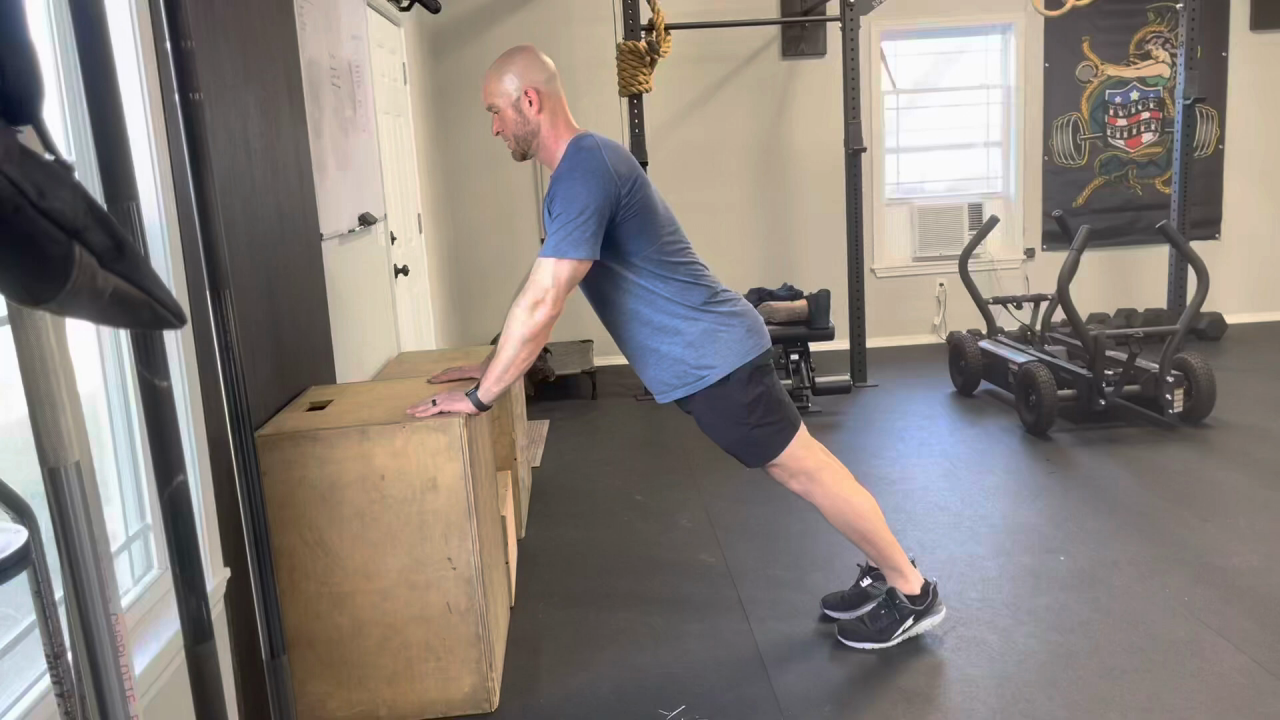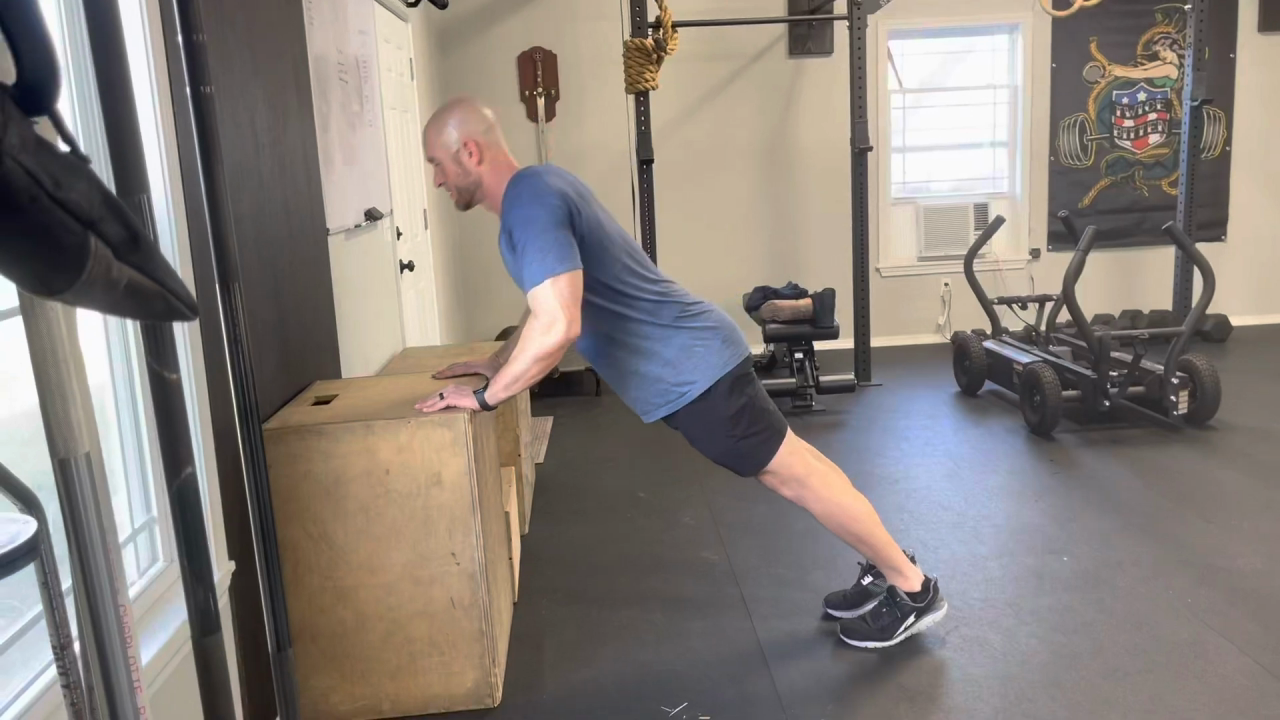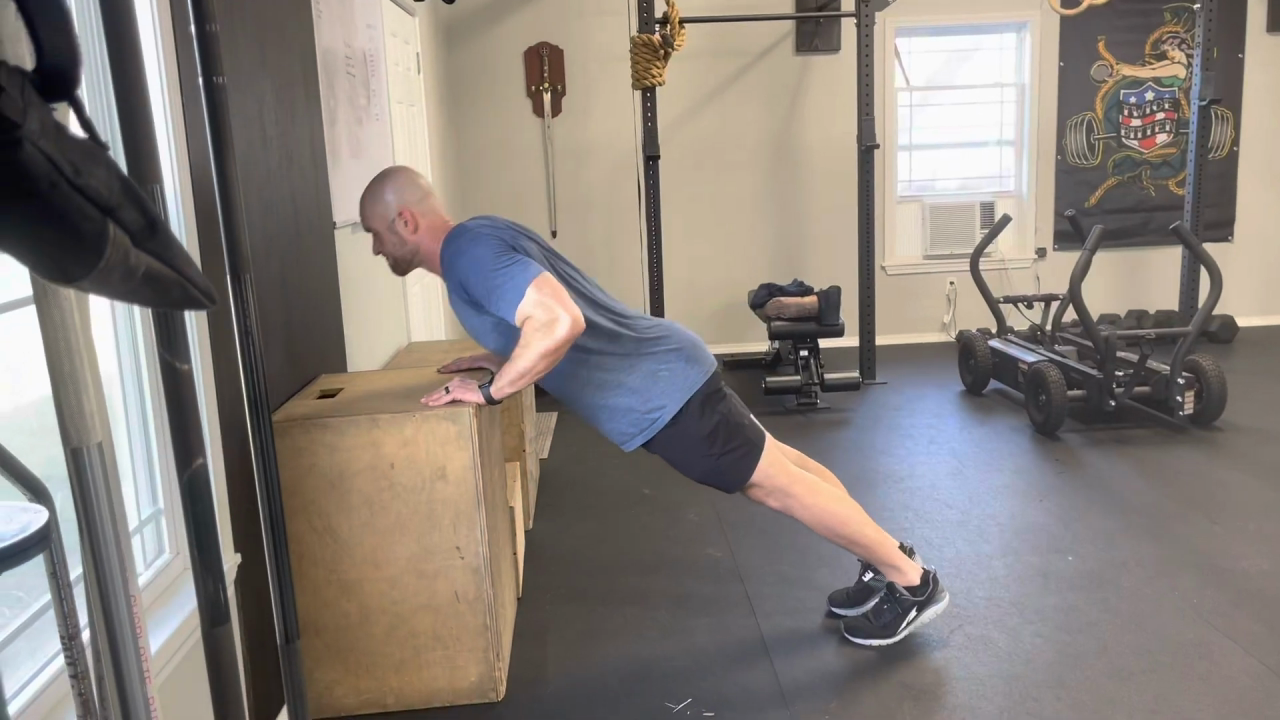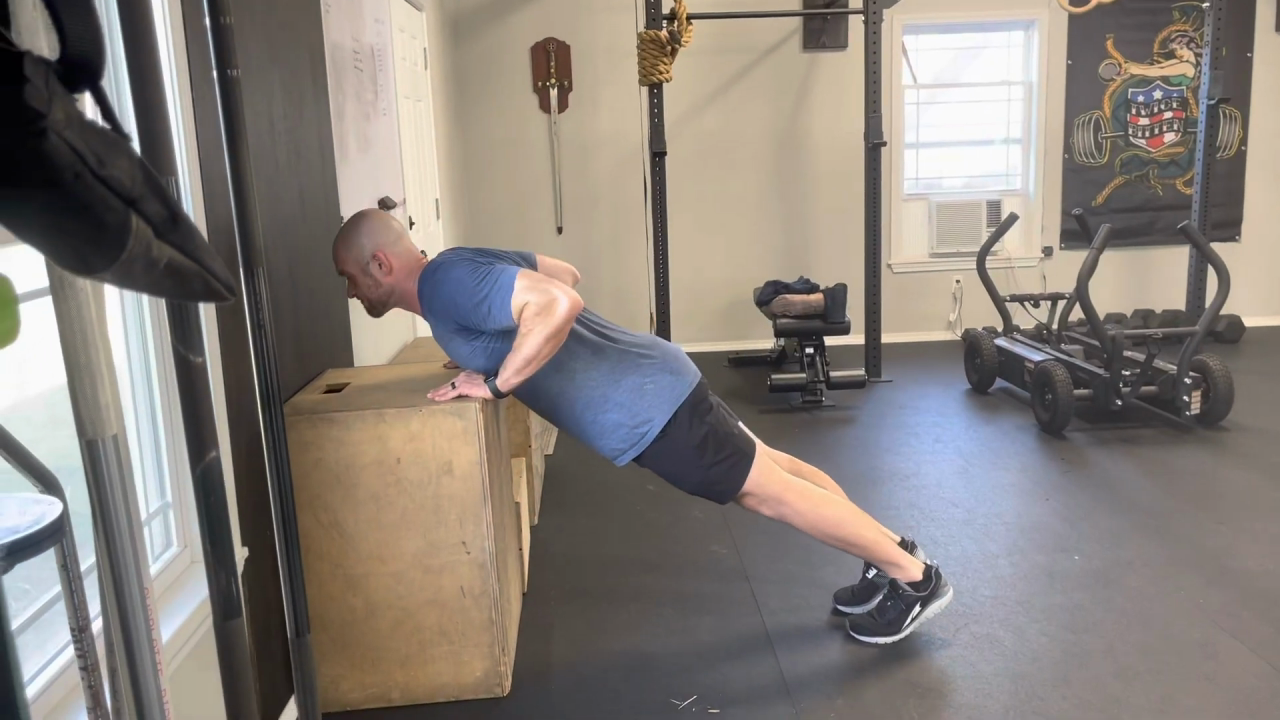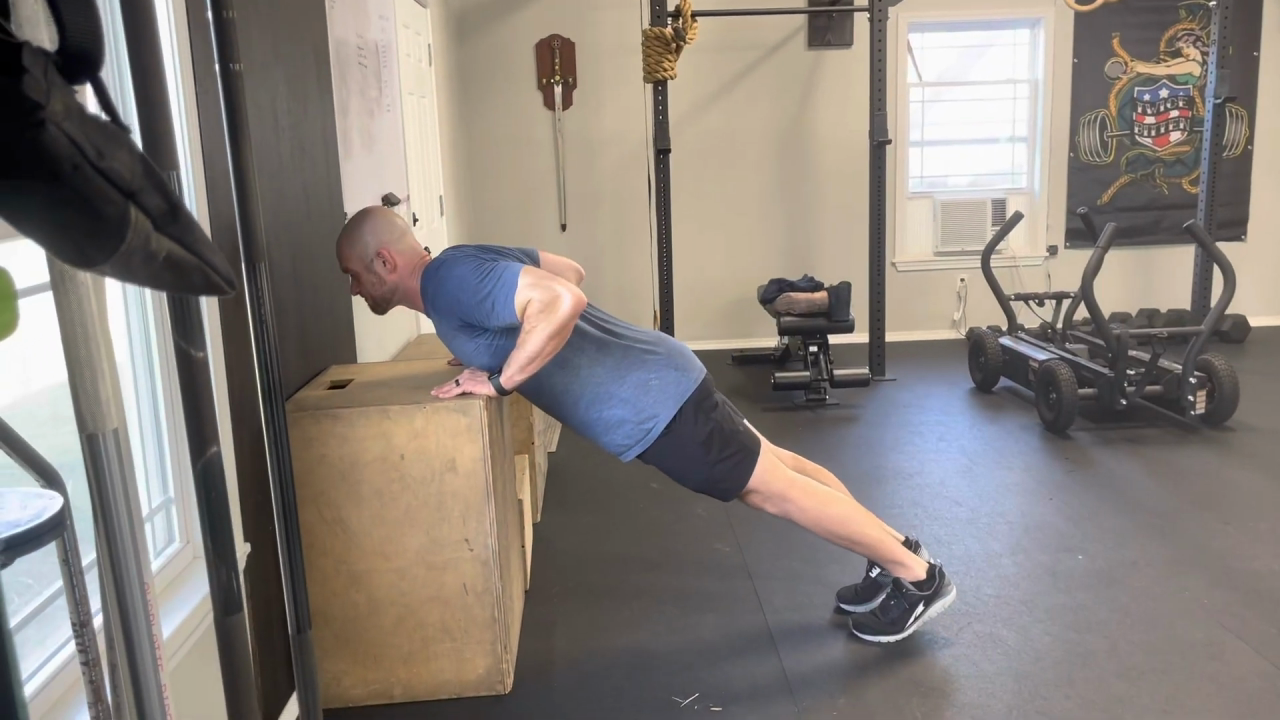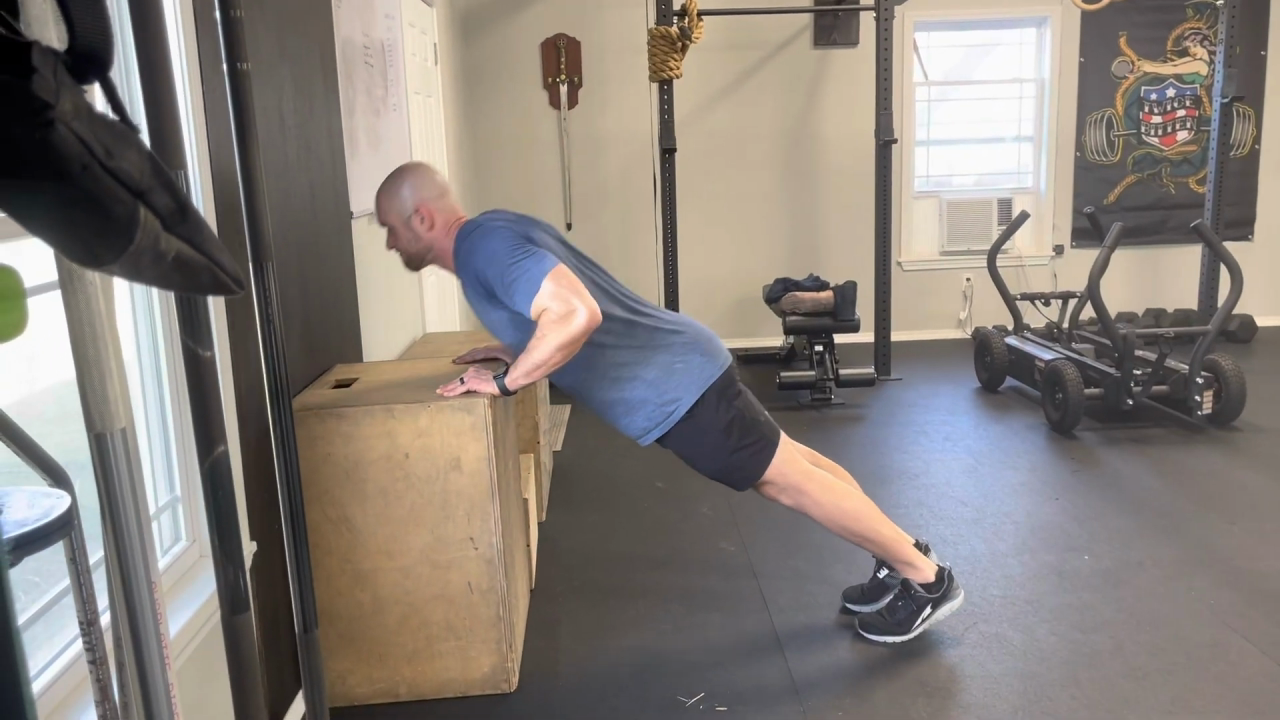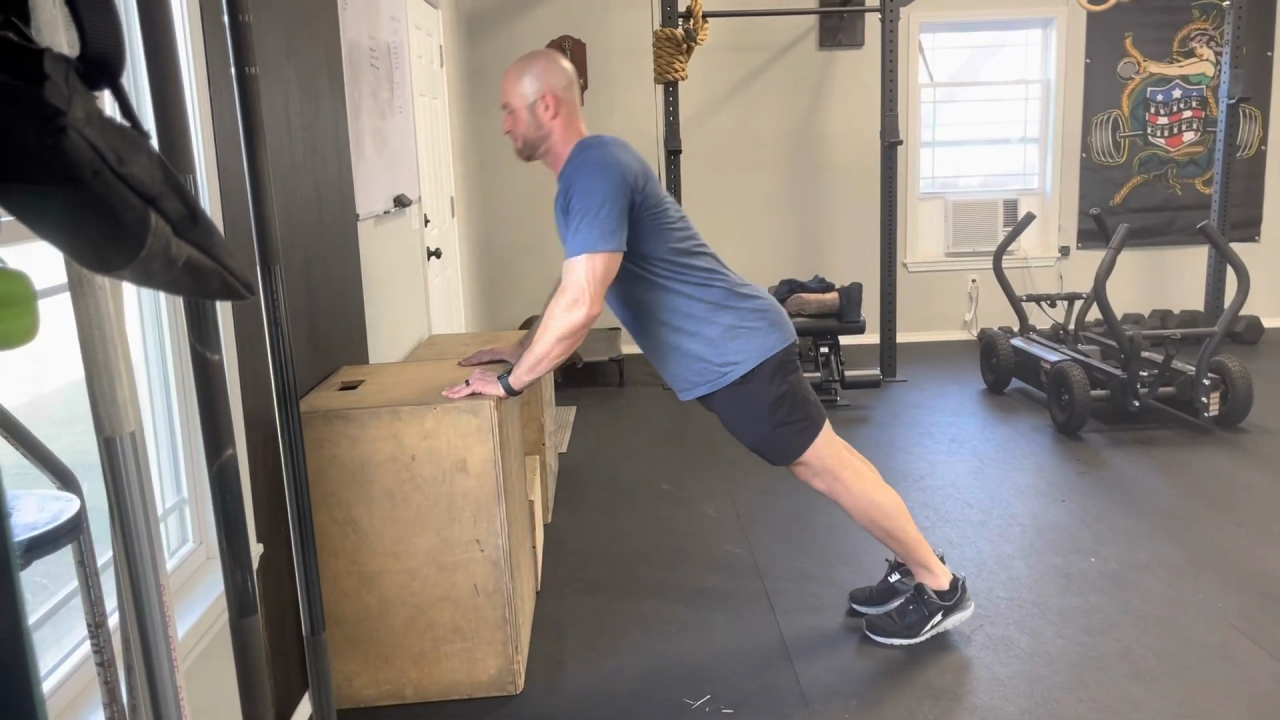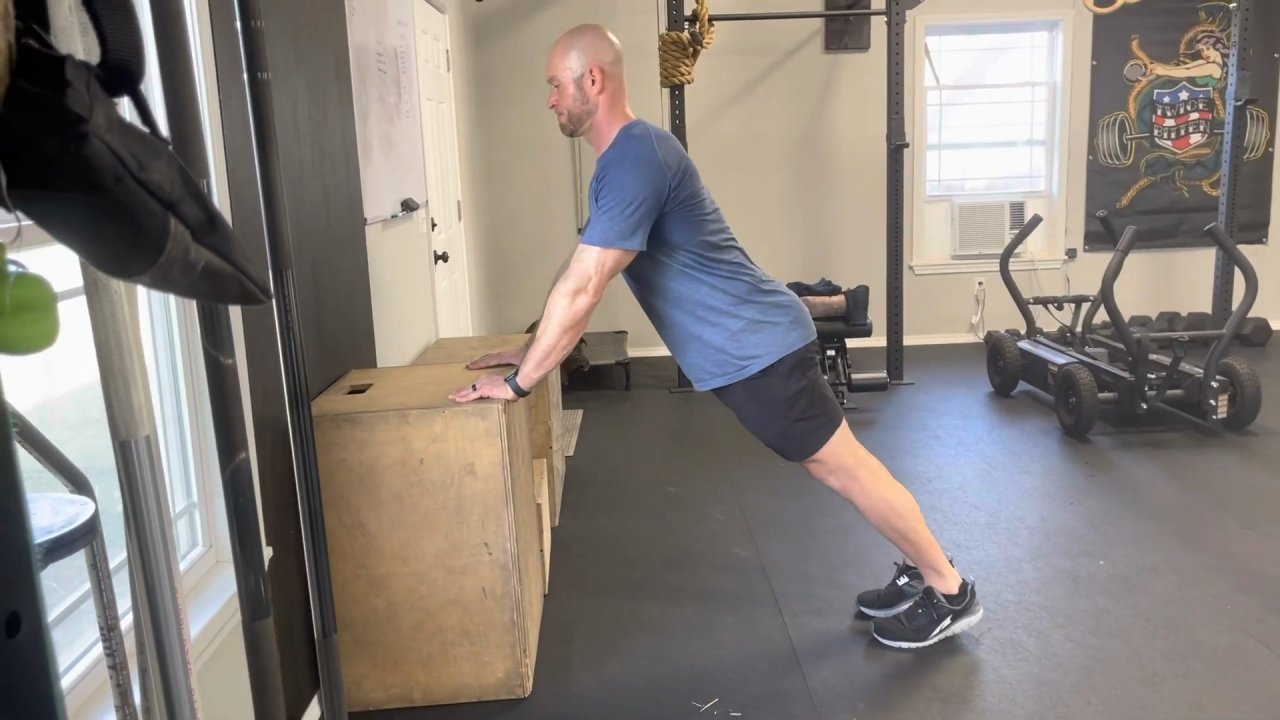
dt=0.4s
person 1, frame 1
left shoulder: (584, 170)
right shoulder: (587, 160)
left elbow: (541, 307)
right elbow: (547, 288)
left wrist: (479, 398)
right wrist: (494, 364)
left hip: (708, 357)
right hip: (709, 346)
left knee: (803, 469)
right knee: (799, 463)
left ankle: (913, 593)
right ankle: (885, 573)
person 1, frame 2
left shoulder: (531, 203)
right shoulder: (536, 187)
left elbow: (557, 329)
right elbow: (556, 300)
left wrist: (485, 397)
right wrist: (496, 361)
left hip: (689, 370)
right hip: (694, 353)
left knee: (793, 475)
right knee: (792, 465)
left ankle: (913, 589)
right ankle: (885, 572)
person 1, frame 3
left shoulder: (468, 255)
right shoulder: (480, 236)
left elbow: (562, 323)
left wrist: (490, 390)
right wrist: (497, 353)
left hip: (659, 395)
right hip: (667, 368)
left knee: (778, 483)
right knee: (775, 466)
left ankle: (912, 581)
right ankle: (887, 558)
person 1, frame 4
left shoulder: (447, 286)
right shoulder: (461, 267)
left elbow: (558, 305)
right elbow: (565, 273)
left wrist: (495, 383)
left hip: (648, 409)
right hip: (655, 384)
left knee: (771, 491)
right knee: (768, 471)
left ankle: (914, 578)
right ankle: (891, 554)
person 1, frame 5
left shoulder: (450, 282)
right shoulder: (465, 264)
left elbow: (561, 301)
right elbow: (570, 270)
left wrist: (500, 380)
left hip: (652, 403)
right hip: (658, 379)
left knee: (776, 487)
right knee: (773, 467)
left ankle: (917, 576)
right ankle: (894, 552)
person 1, frame 6
left shoulder: (483, 247)
right shoulder: (496, 229)
left elbow: (579, 317)
left wrist: (505, 381)
right wrist: (511, 349)
left hip: (672, 388)
right hip: (678, 365)
left knee: (794, 480)
right knee: (791, 463)
left ankle: (926, 580)
right ankle: (902, 556)
person 1, frame 7
left shoulder: (592, 172)
right shoulder: (598, 160)
left elbow: (580, 305)
right elbow: (580, 288)
left wrist: (511, 383)
right wrist: (525, 349)
left hip: (731, 355)
right hip: (735, 343)
left knee: (827, 467)
right knee: (825, 461)
left ankle: (940, 589)
right ankle: (915, 569)
person 1, frame 8
left shoulder: (634, 161)
right shoulder: (632, 151)
left elbow: (581, 292)
right elbow: (584, 276)
left wrist: (518, 384)
right wrist: (531, 351)
left hip: (752, 348)
right hip: (752, 340)
left knee: (843, 466)
right knee: (838, 462)
left ankle: (949, 591)
right ankle: (922, 571)
